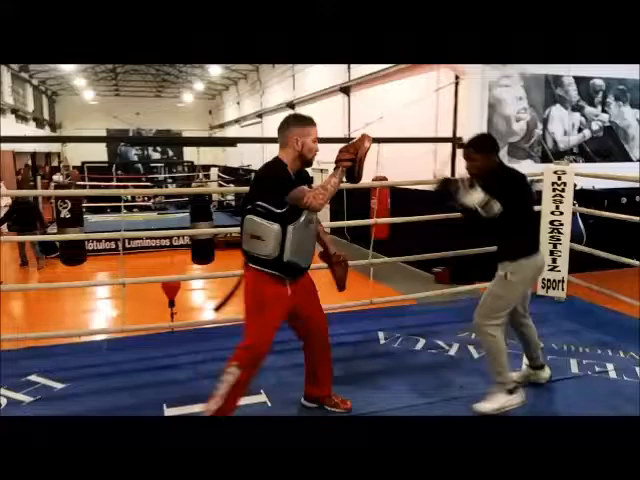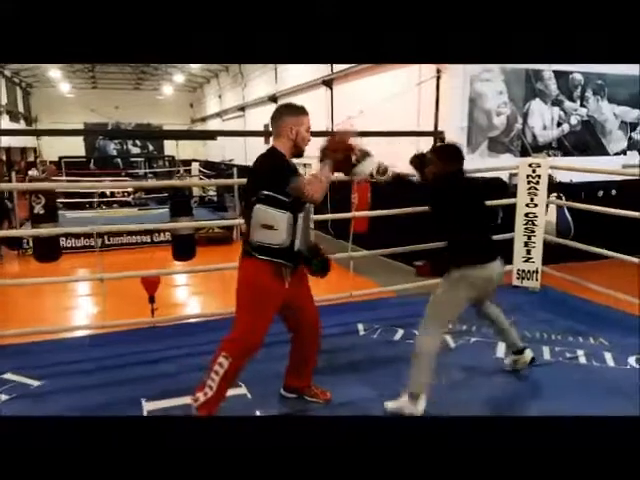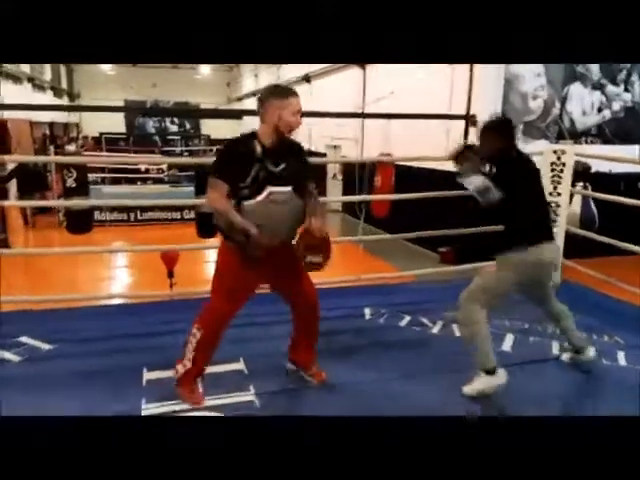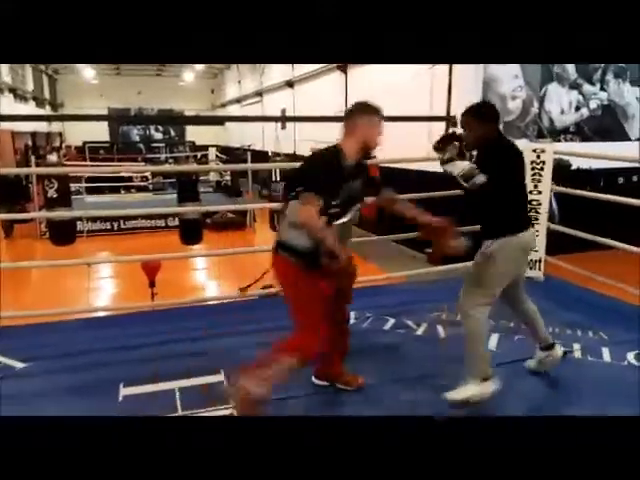
dt=0.5s
person 1, frame 1
left shoulder: (301, 176)
right shoulder: (271, 175)
left elbow: (311, 218)
right elbow: (315, 201)
left wrist: (330, 250)
right wrist: (342, 168)
left hip: (296, 276)
right hip: (266, 278)
left knee: (318, 334)
right knee: (256, 346)
left ankle: (318, 394)
right ankle: (218, 409)
person 1, frame 2
left shoulder: (285, 164)
right shoulder: (271, 163)
right elbow: (314, 193)
left wrist: (308, 248)
right wrist: (329, 163)
left hip: (289, 266)
right hip: (263, 268)
left knee: (308, 326)
right knee: (247, 337)
left ankle: (298, 384)
right ankle: (205, 403)
person 1, frame 3
left shoulder: (294, 152)
right shoulder: (237, 150)
left elbow: (309, 191)
right elbow: (214, 198)
left wrist: (315, 218)
right wrist: (248, 229)
left hip: (280, 248)
right hip: (241, 249)
left knee: (307, 301)
right knee: (218, 313)
left ankle: (302, 360)
right ankle: (187, 375)
person 1, frame 4
left shoulder: (358, 169)
right shoulder: (322, 165)
left elbow: (388, 200)
right elbow: (305, 215)
left wrist: (430, 221)
right wrist: (335, 249)
left hip: (323, 261)
right hip: (296, 261)
left knee: (336, 320)
right knee: (315, 340)
left ankle: (329, 371)
right ankle: (250, 385)
person 2, frame 1
left shoulder: (513, 181)
right shoulder: (496, 180)
left elbow: (502, 215)
right elbow: (483, 219)
left wrist: (470, 193)
right wrist: (460, 195)
left hip: (520, 261)
right hip: (522, 258)
left knee: (486, 321)
right knee: (517, 316)
left ankle: (506, 390)
right ankle: (537, 368)
person 2, frame 2
left shoulder: (448, 187)
right shoulder: (467, 188)
right wrist: (427, 178)
left hip: (467, 271)
right hip: (492, 265)
left knee: (431, 328)
right knee: (483, 304)
left ankle: (414, 397)
right ankle: (520, 352)
person 2, frame 3
left shoulder: (510, 167)
right shoulder: (519, 163)
left elbow: (496, 200)
left wrist: (471, 174)
right wrist: (478, 171)
left hip: (524, 252)
right hip: (546, 248)
left knee: (470, 302)
right knee: (547, 301)
left ankle: (490, 372)
right ankle: (581, 349)
person 2, frame 4
left shoulder: (504, 154)
right shoulder: (496, 151)
left elbow: (489, 192)
right elbow: (488, 190)
left wrist: (458, 164)
right wrist: (461, 162)
left hip: (507, 240)
right hip: (515, 236)
left knee: (472, 304)
right knee: (515, 297)
left ankle: (481, 378)
right ankle: (548, 348)
